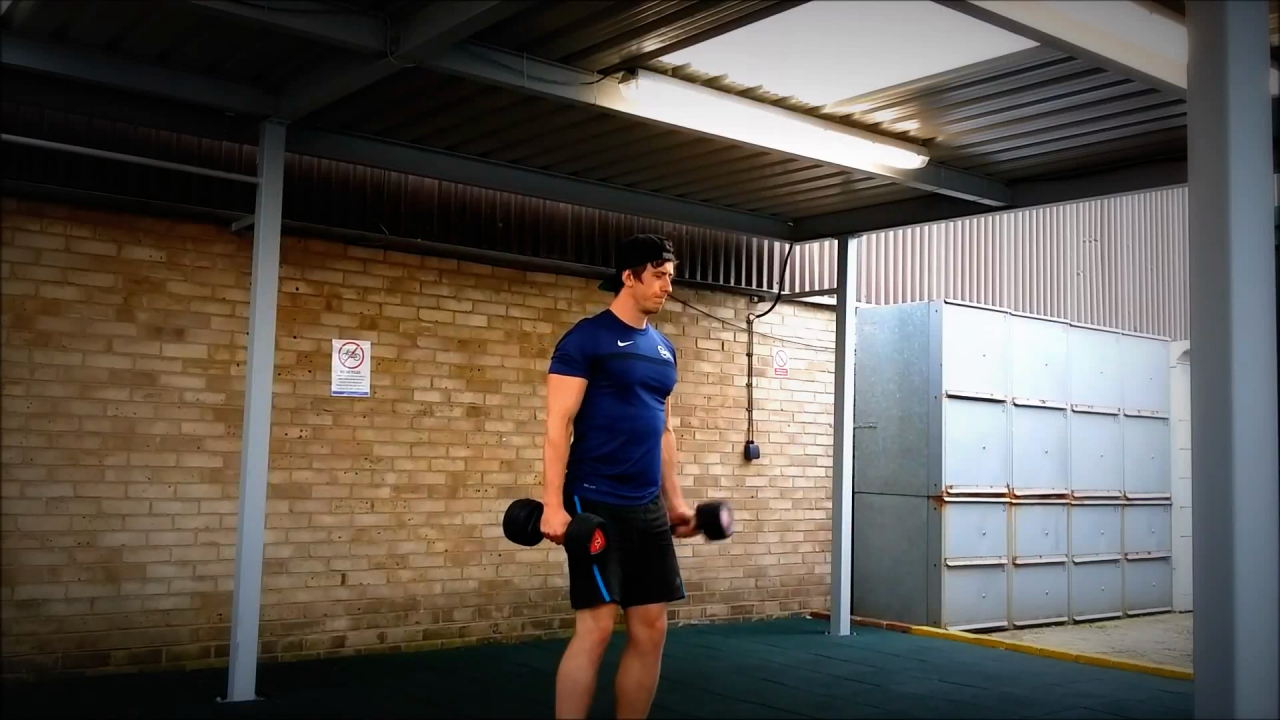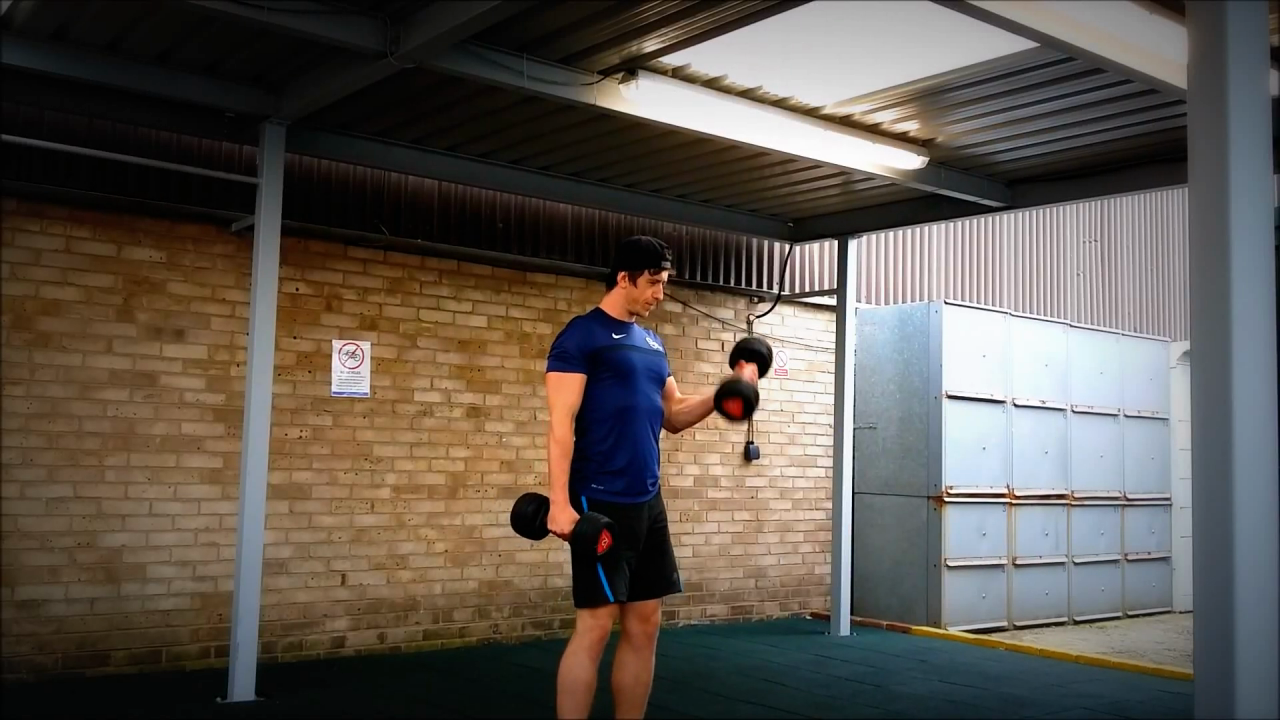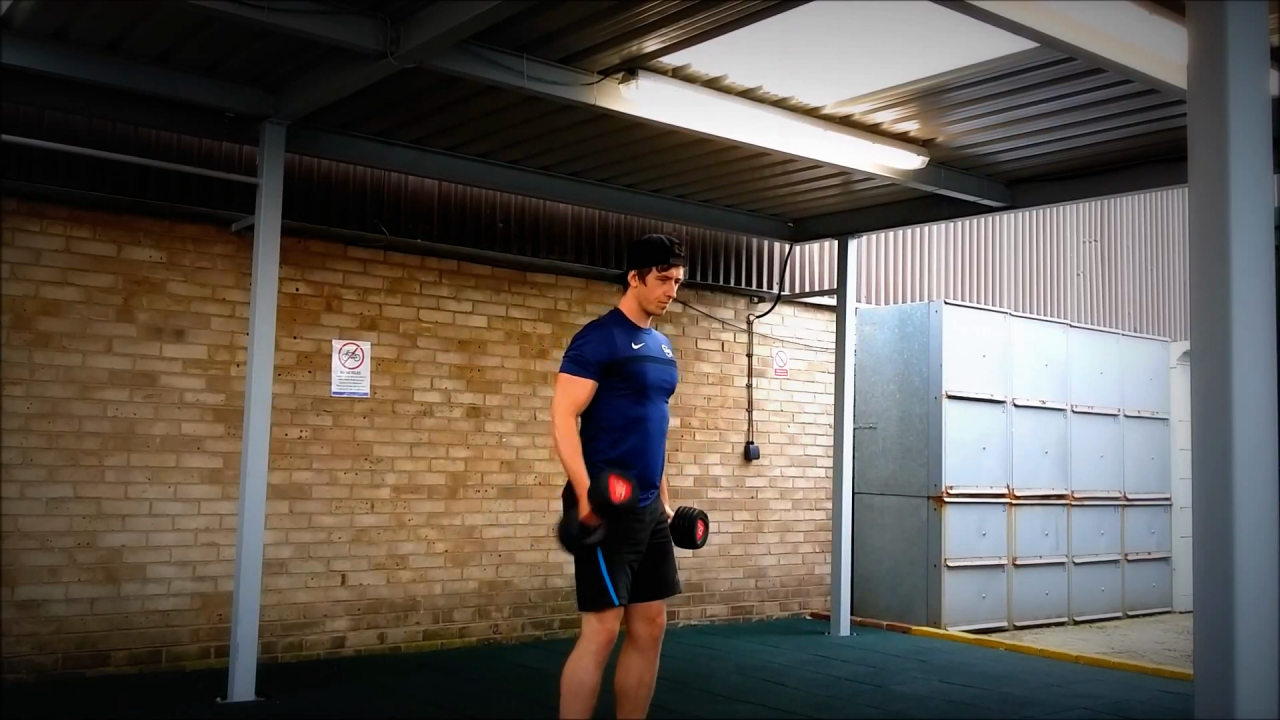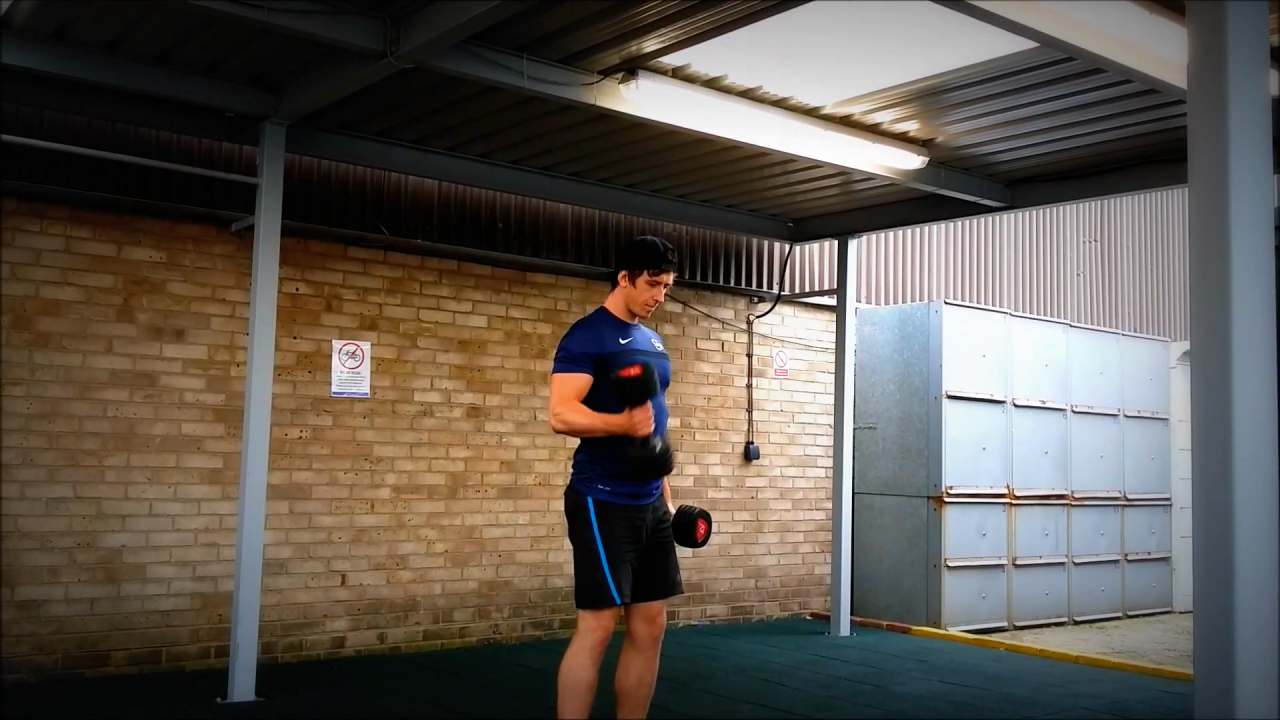
dt=1s
person 1, frame 1
left shoulder: (663, 349)
right shoulder: (587, 339)
right elbow: (559, 424)
left wrist: (675, 499)
right wrist: (554, 504)
left hip: (646, 506)
right hip: (595, 502)
left knee: (650, 629)
right knee: (595, 629)
person 1, frame 2
left shoulder: (651, 342)
right shoulder: (581, 336)
left elbow: (673, 413)
right elbow: (561, 422)
right wrist: (560, 501)
left hip: (647, 500)
right hip: (600, 501)
left knee: (644, 624)
right knee: (595, 624)
person 1, frame 3
left shoulder: (662, 346)
right shoulder: (599, 339)
right elbow: (564, 417)
left wrist: (663, 499)
right wrist: (585, 492)
left hip: (645, 507)
left knee: (650, 627)
right knee: (602, 629)
person 1, frame 4
left shoulder: (651, 340)
right shoulder: (589, 335)
right elbow: (561, 411)
left wrist: (666, 494)
right wrist: (624, 424)
left hip: (648, 502)
right hip: (603, 500)
left knee: (649, 626)
right knee: (597, 626)
